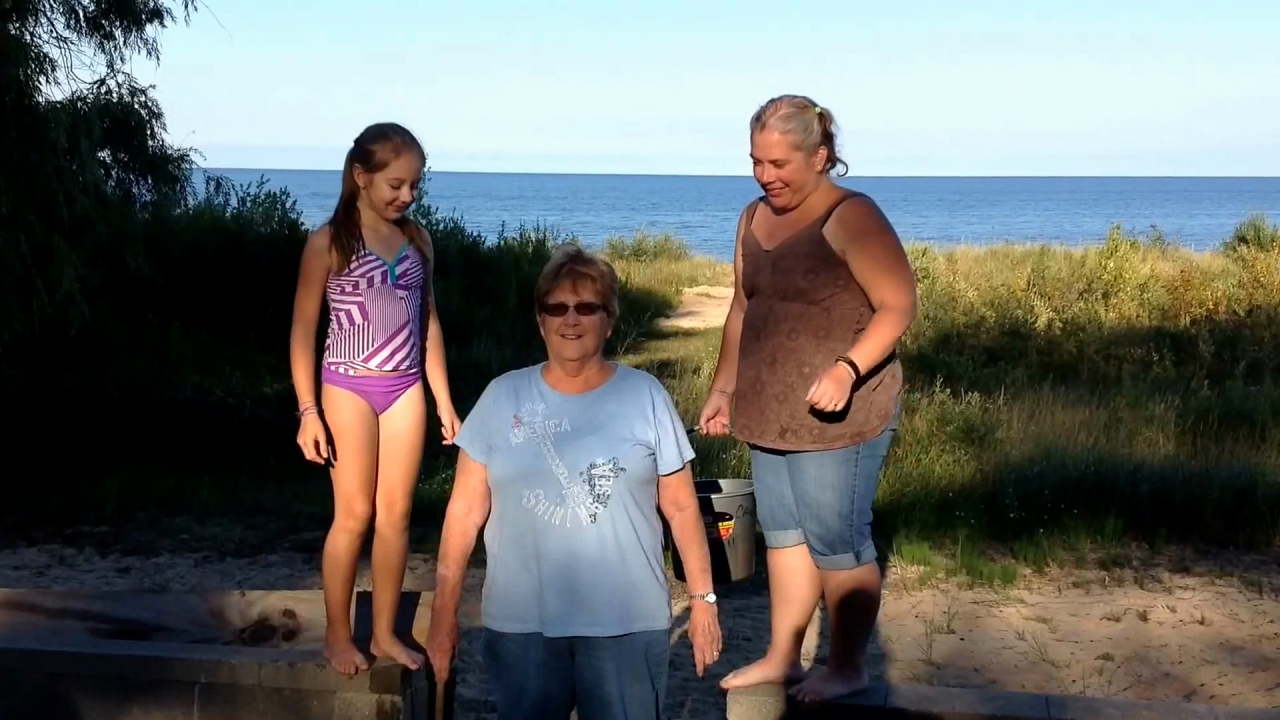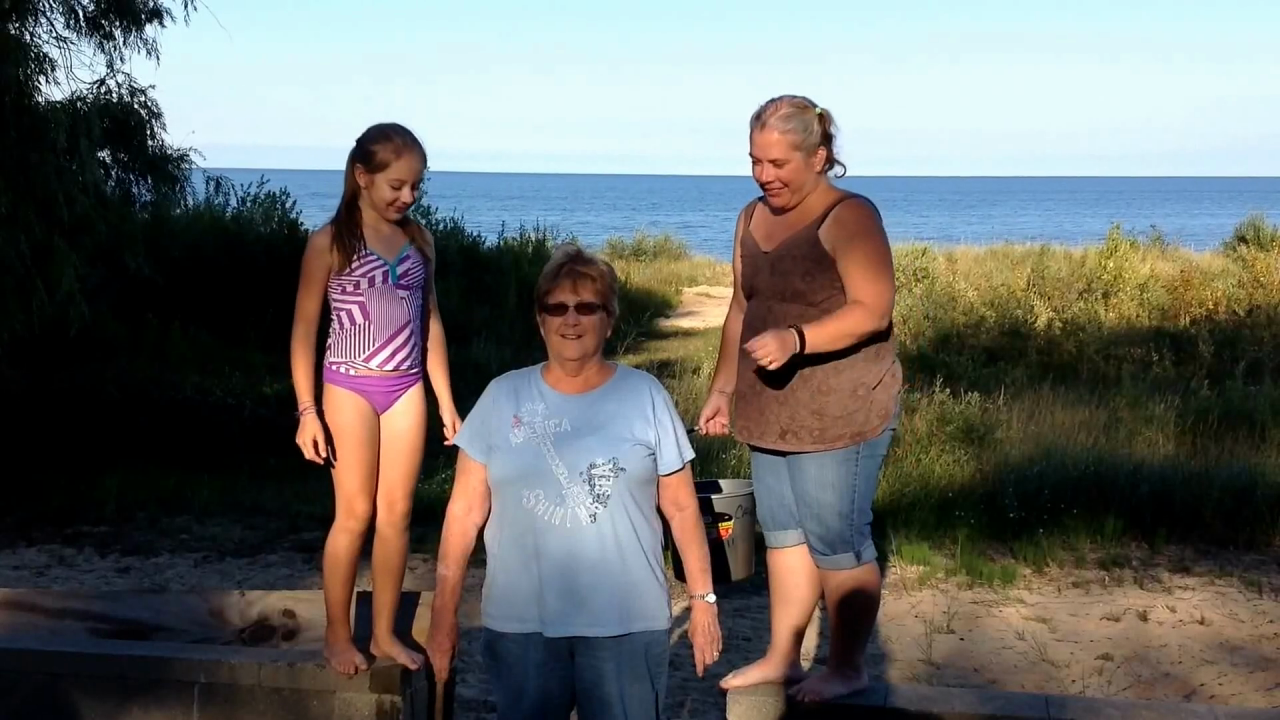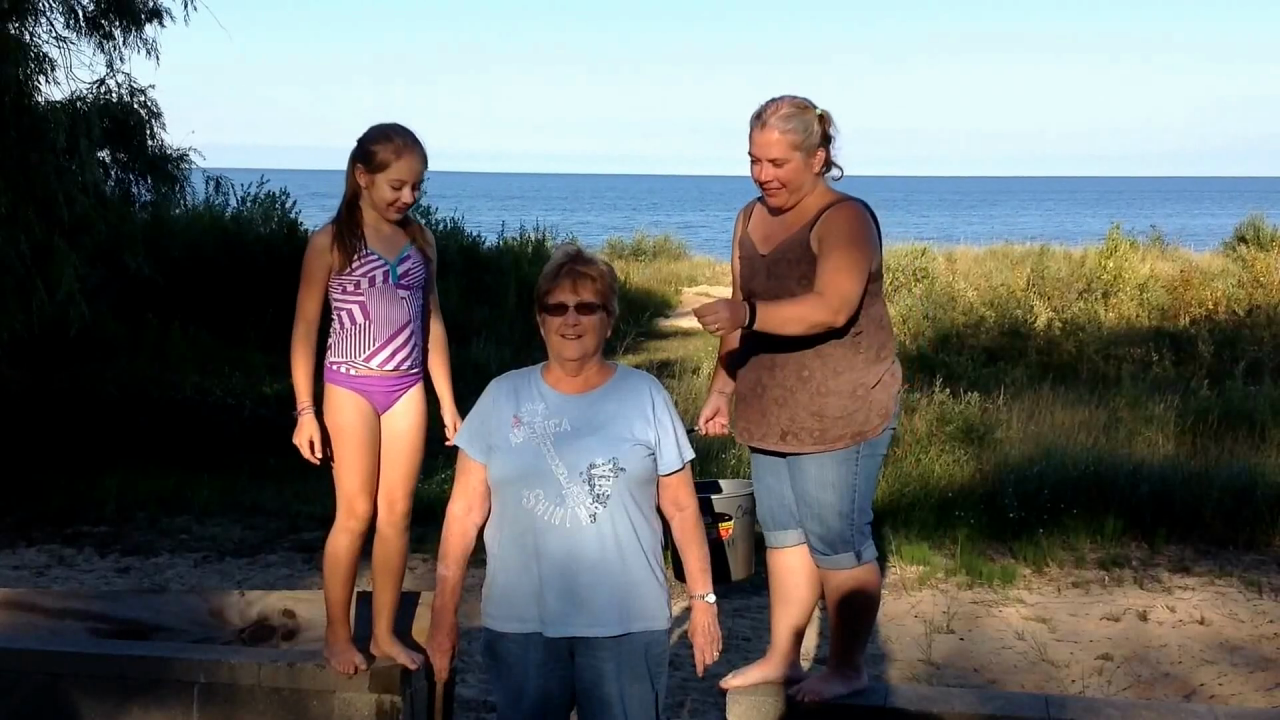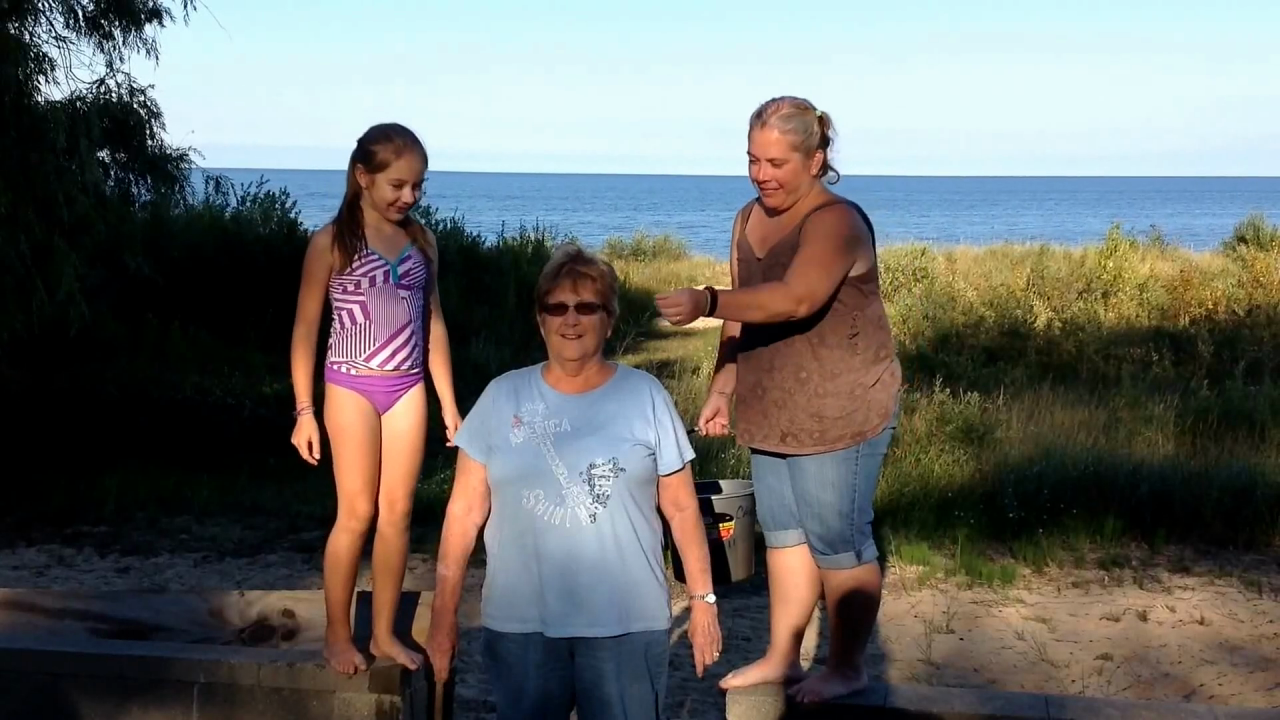
dt=0.1s
person 1, frame 1
left shoulder: (853, 218)
right shoulder: (753, 218)
left elbow: (897, 307)
left wrist: (846, 367)
right wrist: (723, 388)
left hip: (836, 414)
right hip: (772, 411)
left knee: (836, 541)
right knee: (782, 532)
left ankle: (847, 666)
right ankle: (781, 657)
person 1, frame 2
left shoulder: (849, 218)
right shoulder: (752, 218)
left elbow: (872, 310)
left wrist: (796, 339)
right wrist: (722, 388)
left hip: (836, 410)
right hip: (772, 412)
left knee: (836, 541)
right knee: (782, 532)
left ankle: (848, 667)
right ankle: (780, 657)
person 1, frame 3
left shoulder: (844, 219)
right shoulder: (751, 219)
left elbow: (832, 307)
left wrist: (743, 311)
right wrist: (721, 387)
left hip: (839, 413)
right hip: (773, 412)
left knee: (836, 541)
right knee: (782, 532)
left ankle: (846, 666)
right ankle: (779, 657)
person 1, frame 4
left shoulder: (836, 221)
right shoulder: (750, 219)
left elbow: (794, 298)
left wrist: (704, 302)
right wrist: (722, 389)
left hip: (840, 413)
right hip: (774, 412)
left knee: (837, 540)
right knee: (783, 532)
left ankle: (847, 667)
right ankle: (780, 657)
person 2, frame 1
left shoulder: (417, 240)
right shoulder: (328, 242)
right elbow: (303, 329)
left wrist: (444, 400)
right wrist: (308, 411)
left hip: (405, 390)
right hip: (349, 389)
left knee: (396, 512)
right knee: (354, 513)
left ankle: (385, 633)
right ankle: (338, 635)
person 2, frame 2
left shoulder: (419, 240)
right shoulder: (330, 241)
right elbow: (304, 328)
left wrist: (446, 400)
right wrist: (307, 411)
left hip: (406, 389)
right hip: (350, 388)
left knee: (397, 512)
right knee: (354, 513)
left ankle: (384, 633)
right ankle: (337, 635)
person 2, frame 3
left shoulder: (420, 240)
right shoulder: (331, 242)
right elbow: (305, 327)
left wrist: (447, 401)
right wrist: (305, 410)
left hip: (407, 389)
right hip: (351, 388)
left knee: (397, 513)
right knee: (355, 512)
left ankle: (384, 633)
right ankle: (337, 634)
person 2, frame 4
left shoulder: (422, 240)
right shoulder: (332, 241)
right elbow: (306, 327)
left wrist: (449, 401)
right wrist: (304, 410)
left hip: (408, 389)
right hip: (352, 388)
left knee: (398, 512)
right knee: (357, 512)
left ankle: (384, 633)
right ankle: (337, 634)
person 3, frame 1
left shoulder: (646, 396)
right shoulder: (502, 397)
left elbow: (681, 507)
right elbow: (465, 511)
left wrist: (702, 598)
right wrist: (444, 613)
left hip: (627, 623)
right hip: (520, 623)
person 3, frame 2
left shoulder: (645, 396)
right shoulder: (502, 397)
left elbow: (681, 507)
right elbow: (465, 511)
left wrist: (702, 598)
right wrist: (444, 613)
left hip: (627, 623)
right hip: (520, 624)
person 3, frame 3
left shoulder: (646, 395)
right shoulder: (501, 397)
left elbow: (681, 507)
right elbow: (465, 510)
left wrist: (702, 598)
right wrist: (444, 612)
left hip: (627, 623)
right hip: (521, 623)
person 3, frame 4
left shoulder: (646, 396)
right shoulder: (501, 397)
left elbow: (681, 508)
right elbow: (465, 511)
left wrist: (702, 599)
right wrist: (443, 612)
left hip: (627, 623)
right hip: (520, 624)
